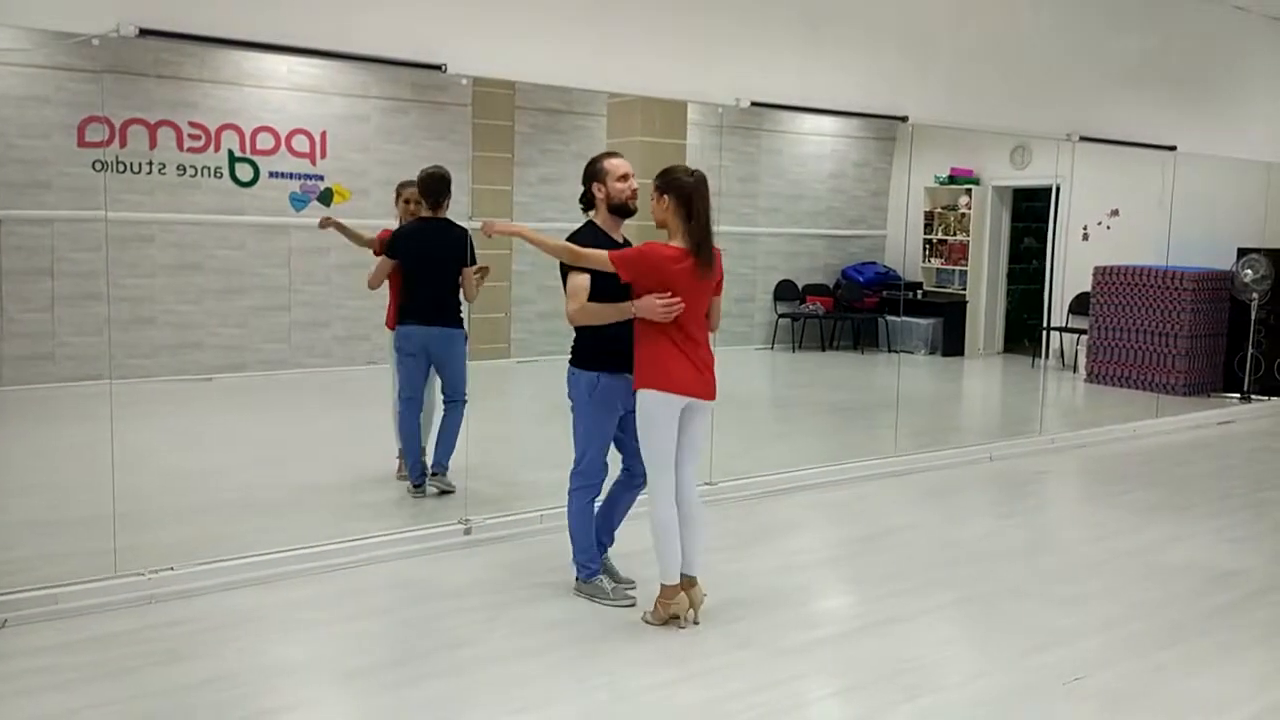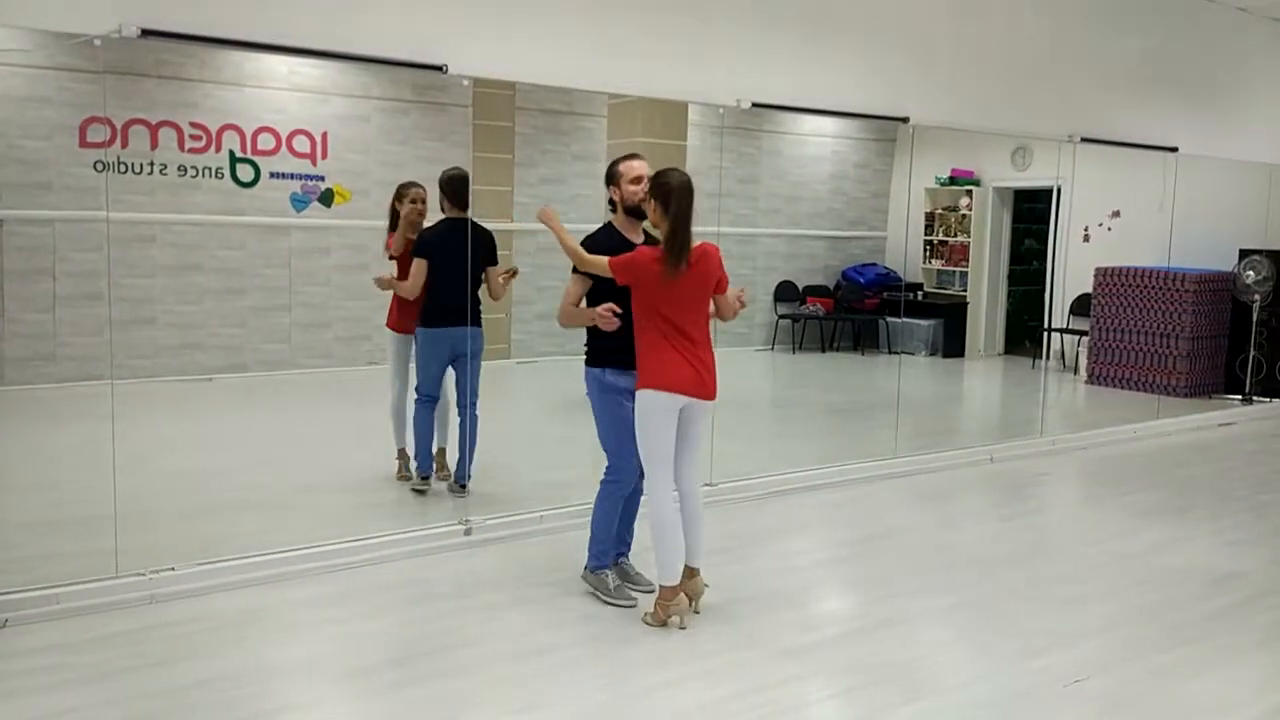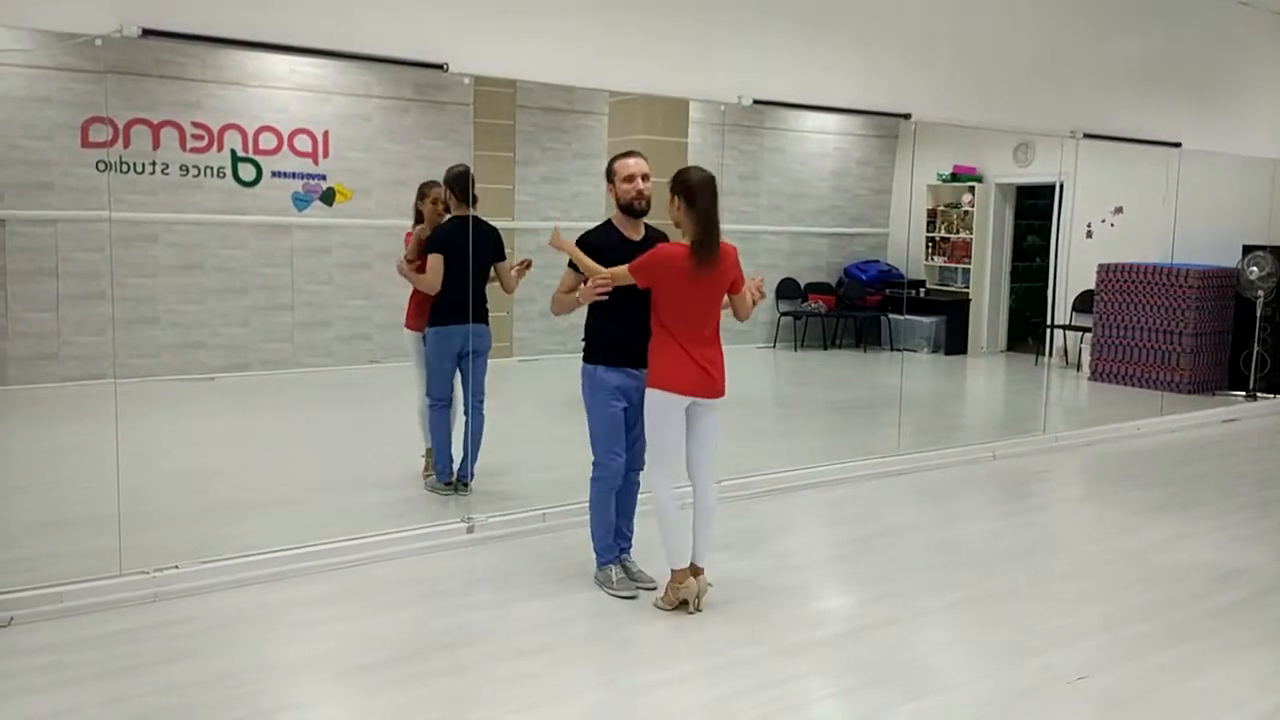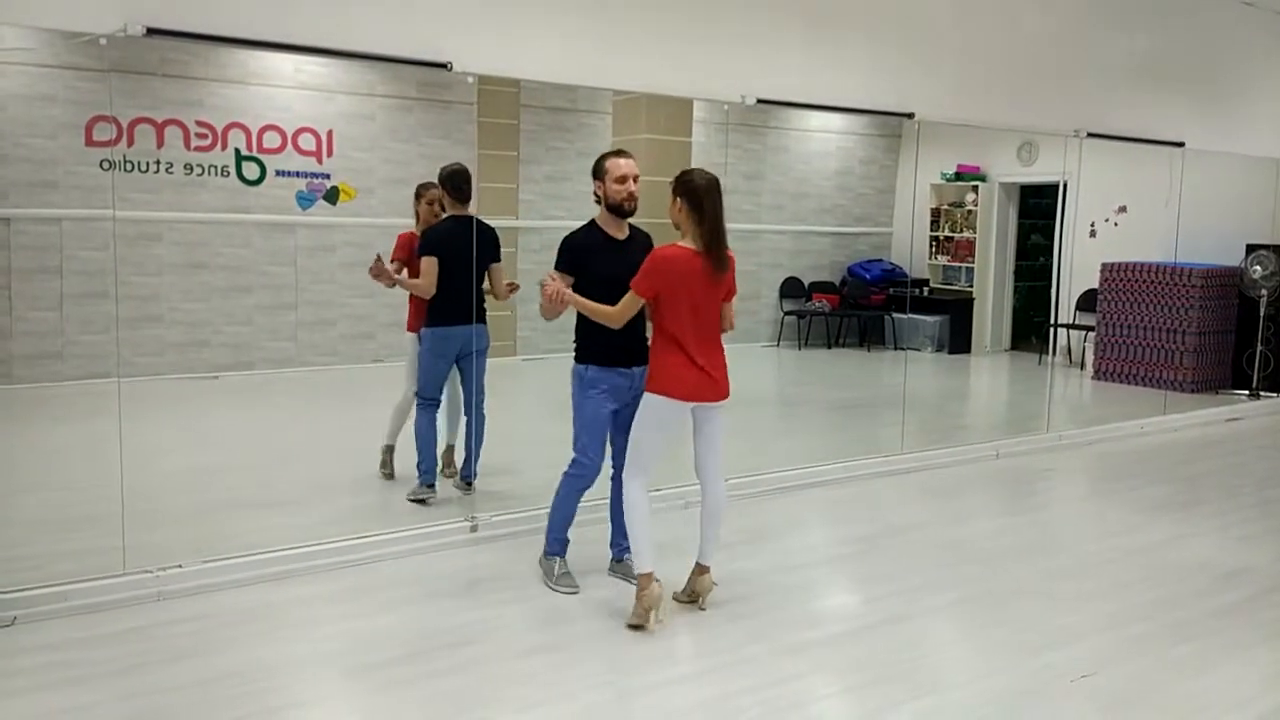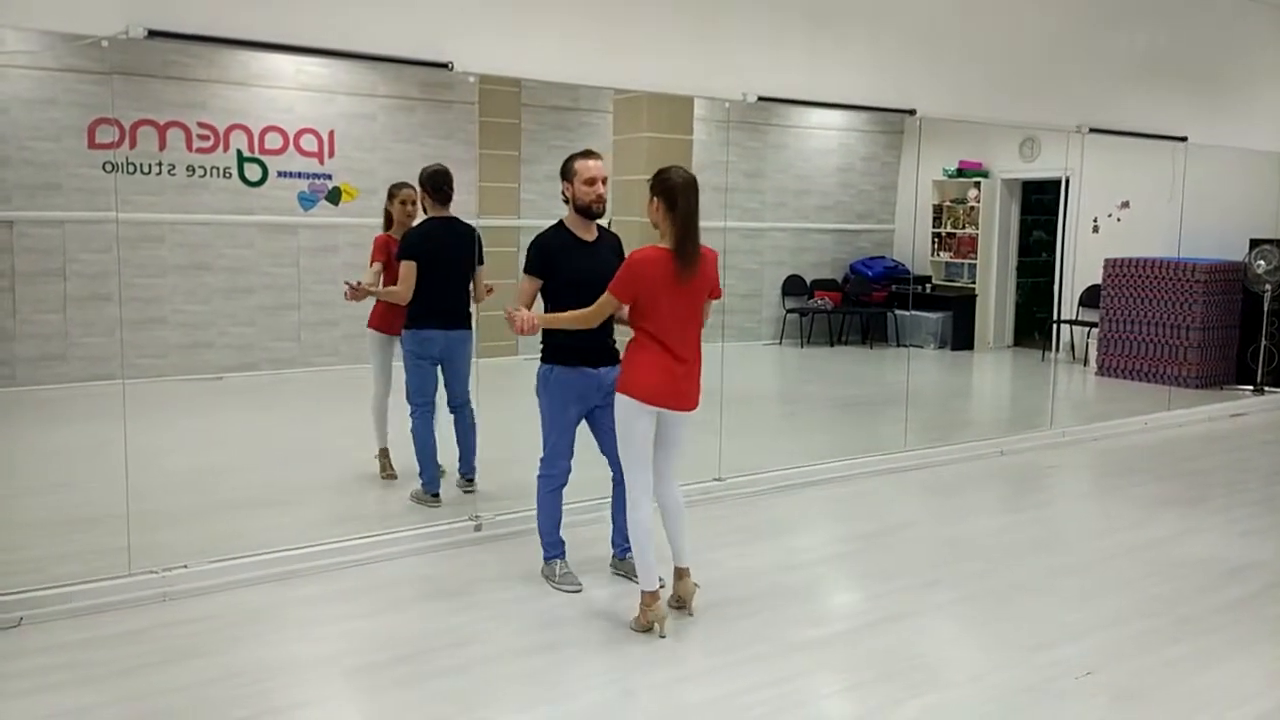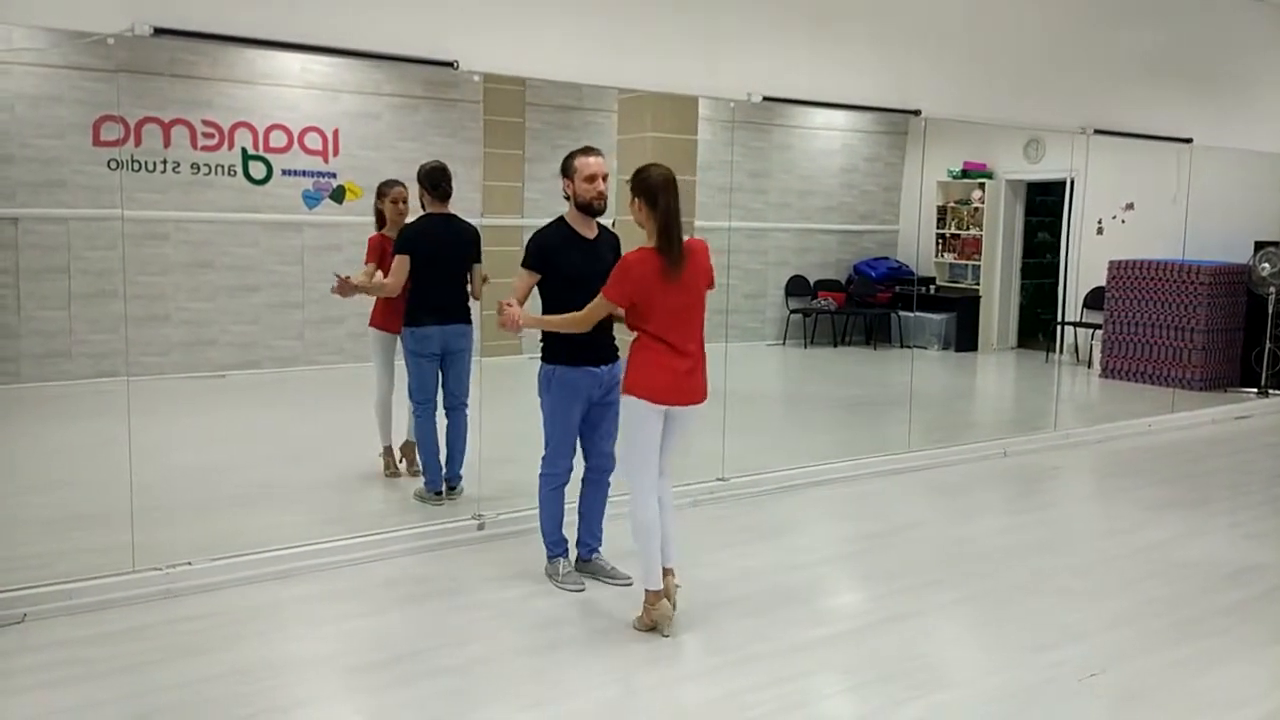
dt=0.5s
person 1, frame 1
left shoulder: (650, 258)
right shoulder: (712, 258)
left elbow: (574, 256)
left wrist: (515, 229)
left hip: (660, 385)
right hip: (701, 386)
left knee: (661, 486)
right knee: (686, 484)
left ankle: (670, 592)
right ankle: (690, 582)
person 1, frame 2
left shoulder: (643, 261)
right shoulder: (710, 256)
left elbow: (582, 261)
right elbow: (728, 313)
left wrist: (553, 223)
right wrist: (735, 300)
left hip: (658, 385)
right hip: (701, 385)
left knee: (658, 486)
right knee: (687, 479)
left ankle: (669, 593)
right ankle: (692, 575)
person 1, frame 3
left shoulder: (663, 256)
right shoulder: (727, 255)
left elbow: (604, 278)
right elbow: (742, 312)
left wrist: (567, 247)
right wrist: (751, 291)
left hip: (669, 381)
right hip: (709, 380)
left knee: (662, 477)
right knee: (702, 476)
left ankle: (681, 576)
right ankle: (697, 573)
person 1, frame 4
left shoulder: (663, 258)
right shoulder: (725, 260)
left elbow: (617, 318)
left wrist: (567, 296)
left hip: (669, 385)
right hip: (713, 384)
left knee: (634, 477)
right knee: (711, 476)
left ankle: (646, 583)
right ankle: (702, 573)
person 1, frame 5
left shoulder: (641, 262)
right shoulder: (708, 260)
left elbow: (592, 318)
left wrist: (536, 320)
left hip: (641, 384)
right hip: (684, 388)
left knee: (638, 489)
right knee: (664, 480)
left ankle: (651, 599)
right ankle: (682, 576)
person 1, frame 6
left shoulder: (634, 264)
right shoulder: (699, 252)
left elbow: (585, 321)
left wrist: (527, 319)
left hip: (648, 384)
right hip: (690, 384)
left knee: (641, 487)
right knee: (659, 479)
left ankle: (655, 599)
right ankle: (667, 574)
person 2, frame 1
left shoulder: (625, 246)
right shoulder: (583, 243)
right elbow: (577, 312)
left wrist: (659, 309)
right wrist: (636, 308)
left hip: (630, 377)
right hip: (594, 378)
left knee: (639, 471)
right knee: (589, 476)
left ankle: (597, 551)
right ankle: (587, 573)
person 2, frame 2
left shoulder: (655, 246)
right shoulder: (597, 245)
right elbow: (565, 314)
right wrist: (595, 316)
right hip: (609, 374)
left knee: (637, 473)
right knee: (622, 470)
left ankle: (619, 557)
right ankle: (597, 566)
person 2, frame 3
left shoulder: (660, 242)
right shoulder: (594, 242)
right elbow: (557, 304)
right wrist: (582, 296)
left hip: (647, 371)
right hip: (604, 372)
left knee: (632, 468)
right knee: (609, 466)
left ankle: (623, 554)
right ankle: (605, 562)
person 2, frame 4
left shoulder: (644, 243)
right shoulder: (579, 243)
right elbow: (548, 311)
right wrist: (554, 301)
left hip: (639, 371)
right hip: (596, 373)
left knee: (629, 468)
right knee: (587, 465)
left ankle: (621, 555)
right ankle: (553, 553)
person 2, frame 5
left shoulder: (612, 243)
right shoulder: (547, 244)
right elbow: (522, 307)
left hip: (609, 372)
right hip: (562, 374)
left knee: (627, 465)
right knee: (555, 468)
left ankle: (622, 553)
right ankle: (553, 559)
person 2, frame 6
left shoulder: (610, 241)
right shoulder: (547, 240)
right elbow: (515, 299)
right wrist: (512, 312)
left hip: (609, 369)
right hip: (563, 373)
left knee: (601, 467)
right knee: (557, 467)
left ankle: (588, 554)
right ankle: (556, 557)
person 3, frame 1
left shoulder: (403, 235)
right shoulder: (459, 236)
left elbow: (374, 282)
right elbow: (469, 294)
left wrist: (385, 271)
right wrist: (477, 281)
left hip: (410, 330)
right hip: (447, 331)
left knee: (410, 404)
right knee: (454, 401)
left ankle: (416, 478)
right ankle: (439, 470)
person 3, frame 2
left shoulder: (429, 237)
right shoulder: (484, 237)
left elbow: (412, 290)
right elbow: (495, 293)
left wrist: (389, 283)
right wrist: (506, 280)
left hip: (433, 331)
right hip: (469, 331)
left knee: (426, 400)
right knee: (467, 406)
left ankle: (423, 473)
right ankle: (461, 479)
person 3, frame 3
left shoulder: (439, 234)
right shoulder: (491, 234)
left elbow: (432, 284)
right elbow: (508, 285)
left wrist: (407, 272)
right wrist: (519, 272)
left hip: (443, 329)
right hip: (478, 328)
left knee: (439, 403)
right knee: (474, 404)
left ankle: (443, 477)
right ankle: (464, 477)
person 3, frame 4
left shoulder: (434, 234)
right shoulder: (488, 234)
left elbow: (427, 288)
right elbow: (498, 290)
left wrist: (394, 278)
right wrist: (507, 290)
left hip: (440, 331)
right hip: (476, 330)
left knee: (428, 403)
right knee: (474, 405)
left ankle: (427, 481)
right ankle: (467, 476)
person 3, frame 5
left shoulder: (414, 237)
right shoulder: (471, 235)
left elbow: (404, 294)
right elbow: (478, 293)
left wrist: (370, 292)
right wrist: (485, 293)
left hip: (421, 333)
right hip: (459, 332)
left knee: (422, 409)
right knee: (461, 403)
left ankle: (430, 488)
right ankle: (467, 475)
person 3, frame 6
left shoulder: (411, 232)
right shoulder: (469, 232)
left elbow: (393, 286)
right elbow: (476, 291)
left wrist: (358, 286)
right wrist: (479, 286)
left hip: (422, 330)
right hip: (459, 329)
left knee: (424, 407)
right knee: (457, 405)
left ankle: (433, 486)
right ankle: (453, 481)
person 4, frame 1
right shoulder: (389, 238)
right elbow: (364, 241)
right wrist: (337, 226)
right hip: (400, 324)
left knee: (428, 393)
right knee: (400, 392)
left ankle: (419, 450)
right ankle: (403, 452)
person 4, frame 2
right shoulder: (397, 240)
right elbow: (396, 250)
right wrist: (402, 223)
right hip: (402, 323)
left knee: (440, 390)
right knee: (400, 391)
left ankle: (441, 453)
right ankle: (402, 455)
person 4, frame 3
right shoulder: (415, 236)
right elbow: (409, 262)
right wrist: (417, 240)
right hip: (419, 321)
right knee: (426, 389)
right ankle: (429, 453)
person 4, frame 4
right shoulder: (407, 240)
right elbow: (392, 277)
right hip: (420, 323)
left knee: (454, 388)
right knee: (413, 390)
left ankle: (449, 450)
right ankle: (388, 448)
person 4, frame 5
right shoulder: (382, 241)
right elbow: (374, 274)
right wrist: (362, 289)
right hip: (383, 323)
right knee: (382, 388)
right ankle: (383, 452)
person 4, frame 6
right shoulder: (377, 242)
right elbow: (368, 276)
right wrist: (351, 287)
right hip: (385, 321)
right knee: (385, 386)
left ankle: (410, 445)
right ankle: (387, 449)
